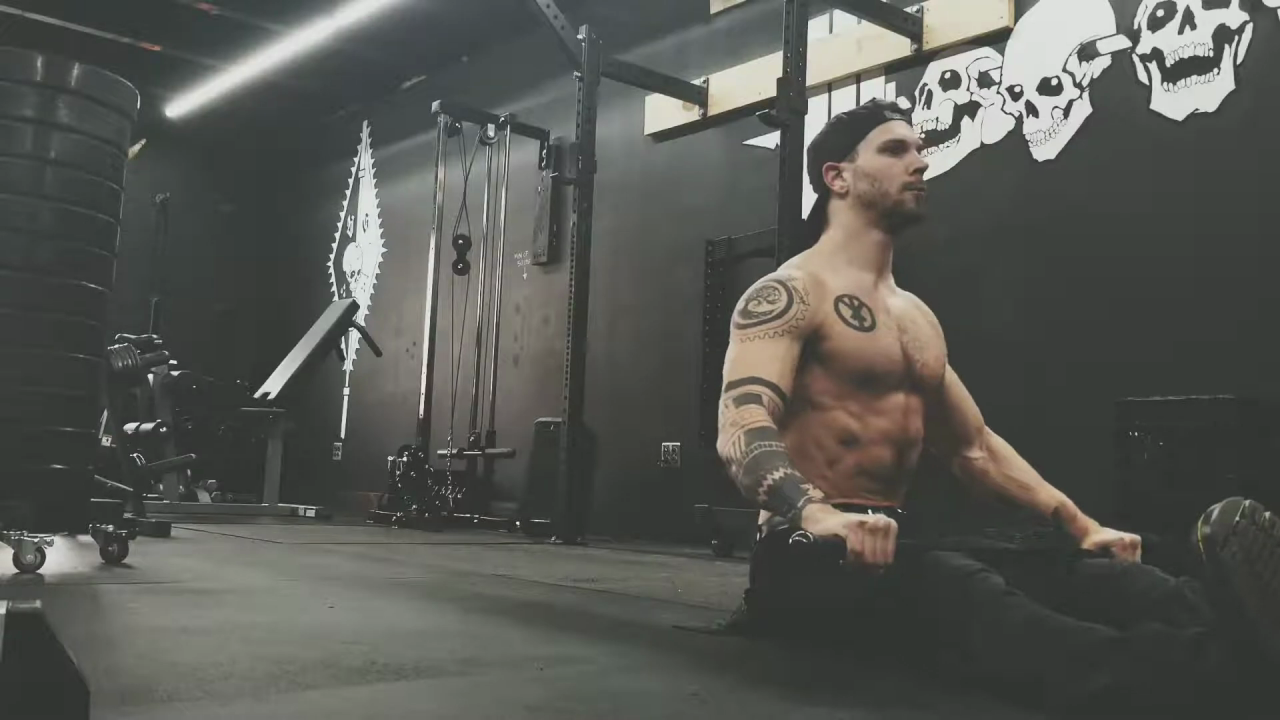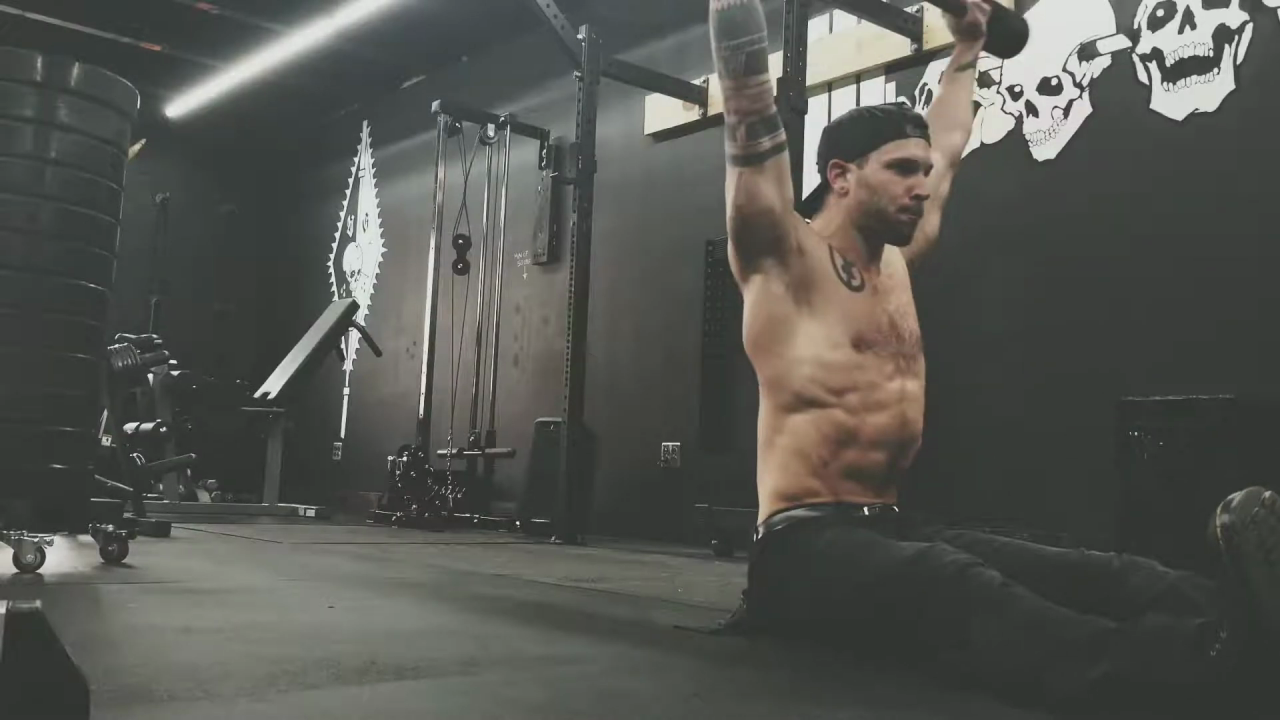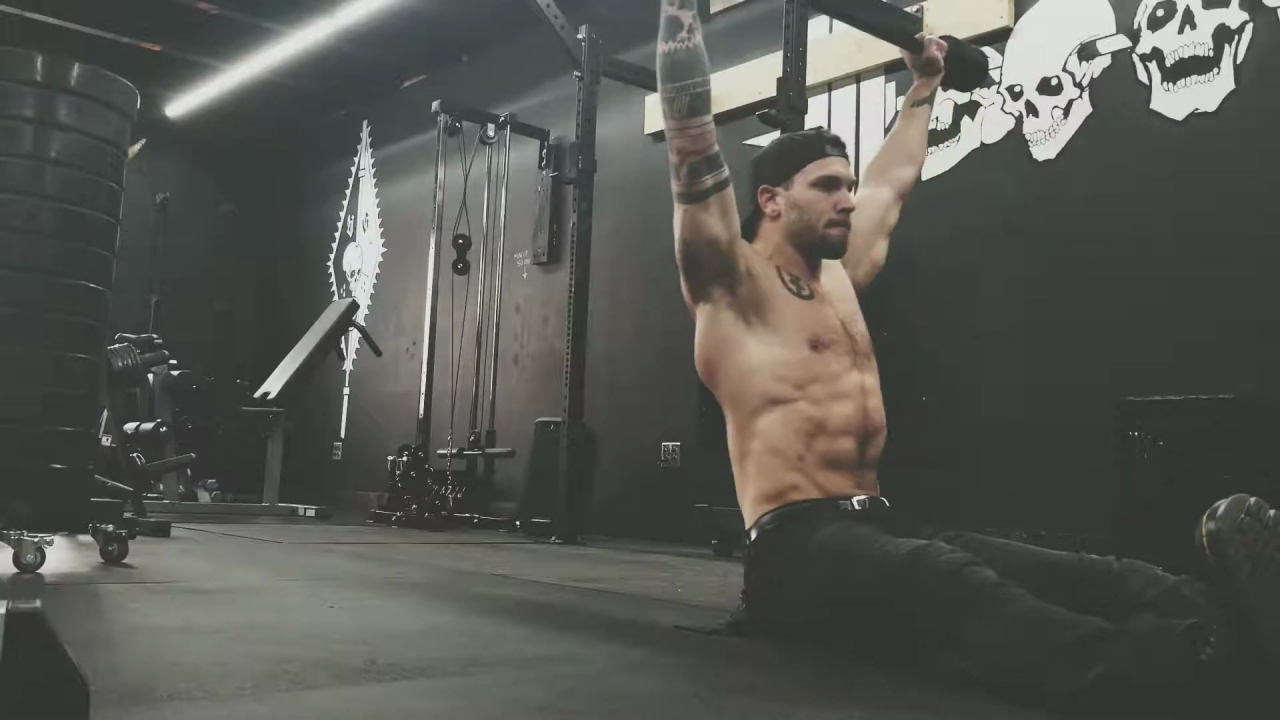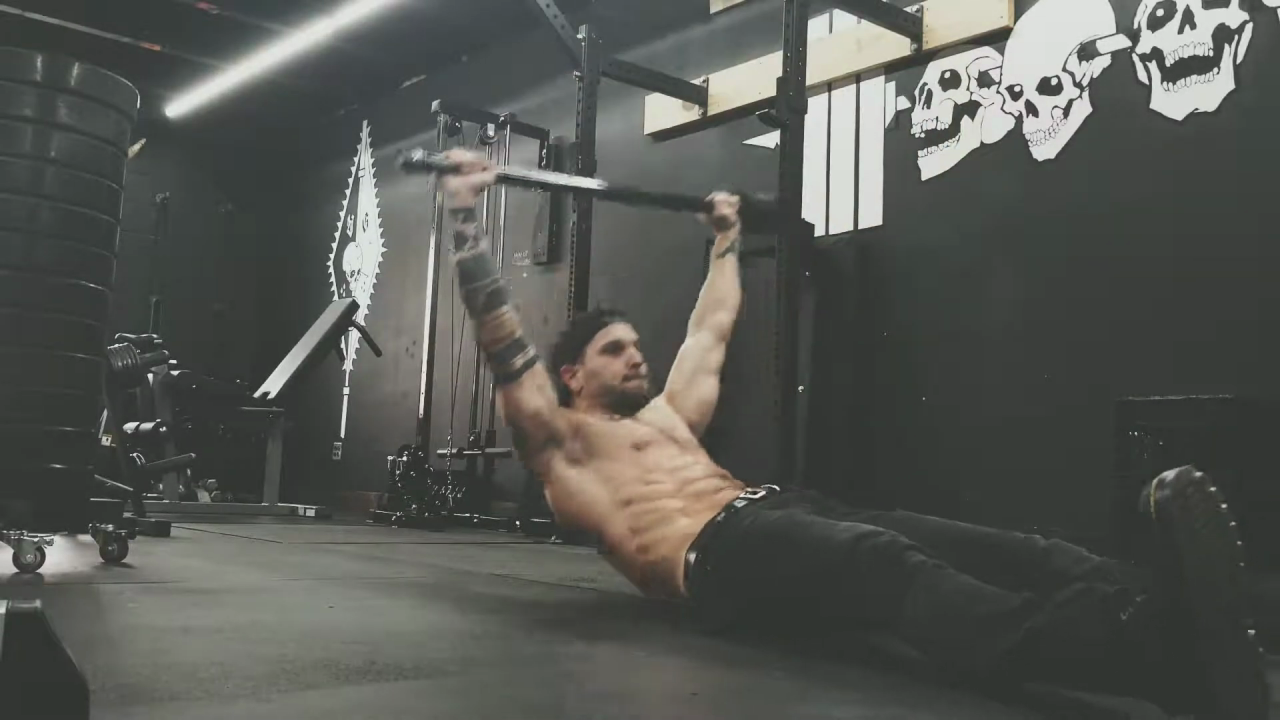
dt=0.7s
person 1, frame 1
left shoulder: (917, 317)
right shoulder: (785, 295)
left elbow: (974, 445)
right elbow: (740, 432)
left wrist: (1078, 523)
right wrist: (821, 515)
left hip: (889, 539)
right hip: (804, 556)
left knee: (1081, 576)
right knee: (958, 593)
right ankle: (1191, 662)
person 1, frame 2
left shoulder: (893, 258)
right shoulder: (782, 255)
left elbow: (949, 143)
right elbow: (749, 106)
left hip: (890, 535)
right hip: (803, 552)
left knee: (1092, 573)
right knee: (955, 585)
right ankle: (1192, 656)
person 1, frame 3
left shoulder: (839, 278)
right shoulder: (732, 284)
left elbow: (894, 182)
right elbow: (693, 145)
left wrist: (924, 88)
left hip: (878, 526)
right hip: (796, 550)
left knee: (1073, 573)
right knee: (949, 584)
right ankle: (1182, 658)
person 1, frame 4
left shoulder: (664, 415)
right shoulder: (561, 441)
left elbow: (710, 331)
right elbow: (503, 345)
left wrist: (727, 239)
right wrist: (465, 207)
left hip: (778, 511)
right hip: (717, 555)
left knee: (980, 550)
right knee: (885, 566)
left ankle: (1166, 620)
right ankle: (1136, 636)
